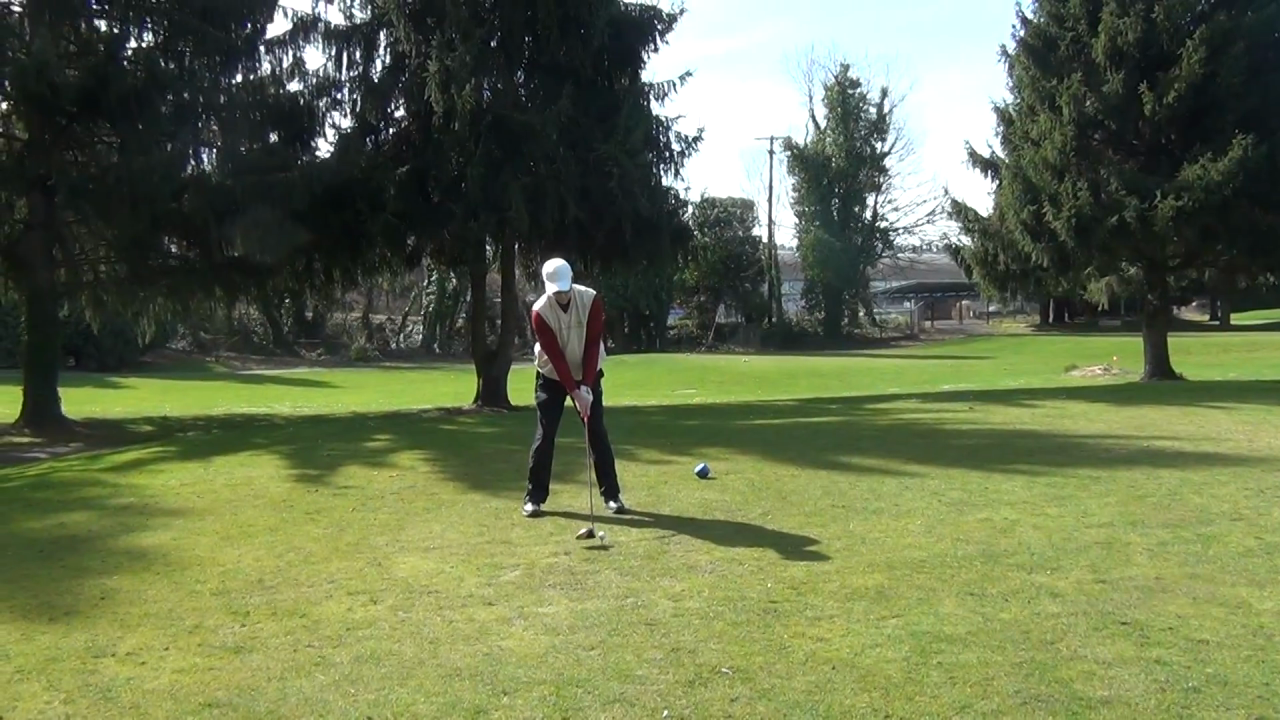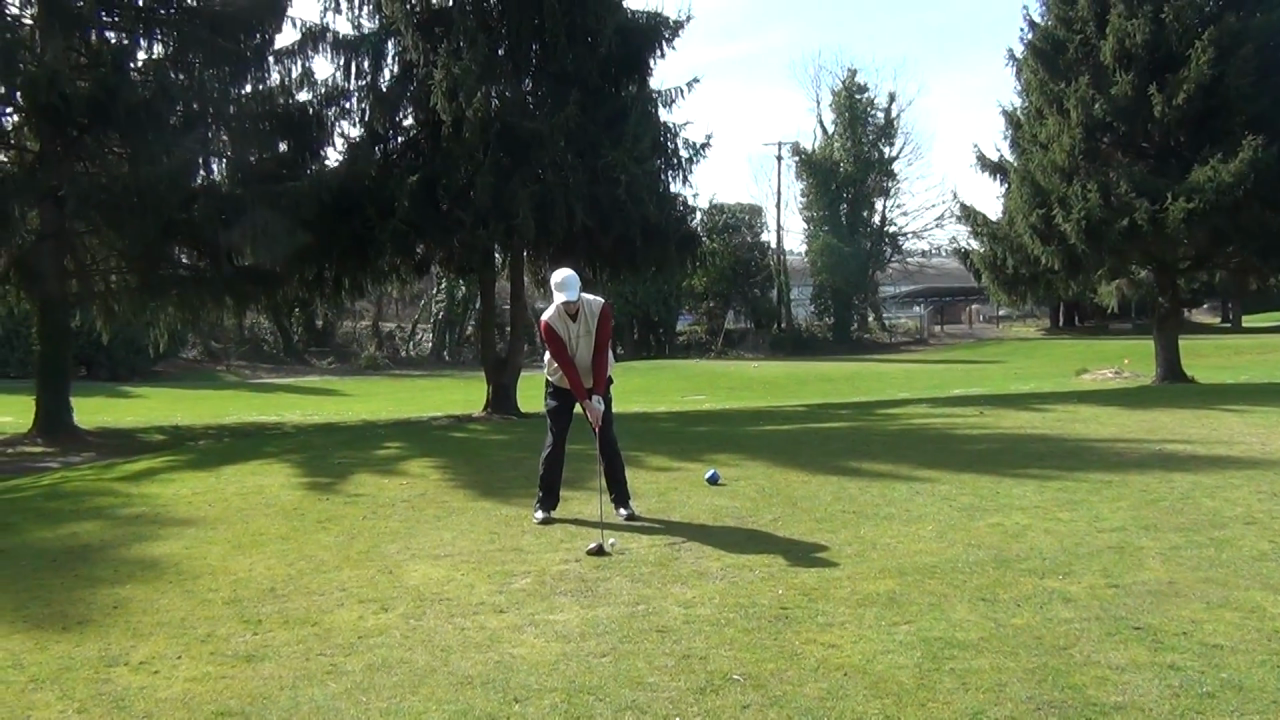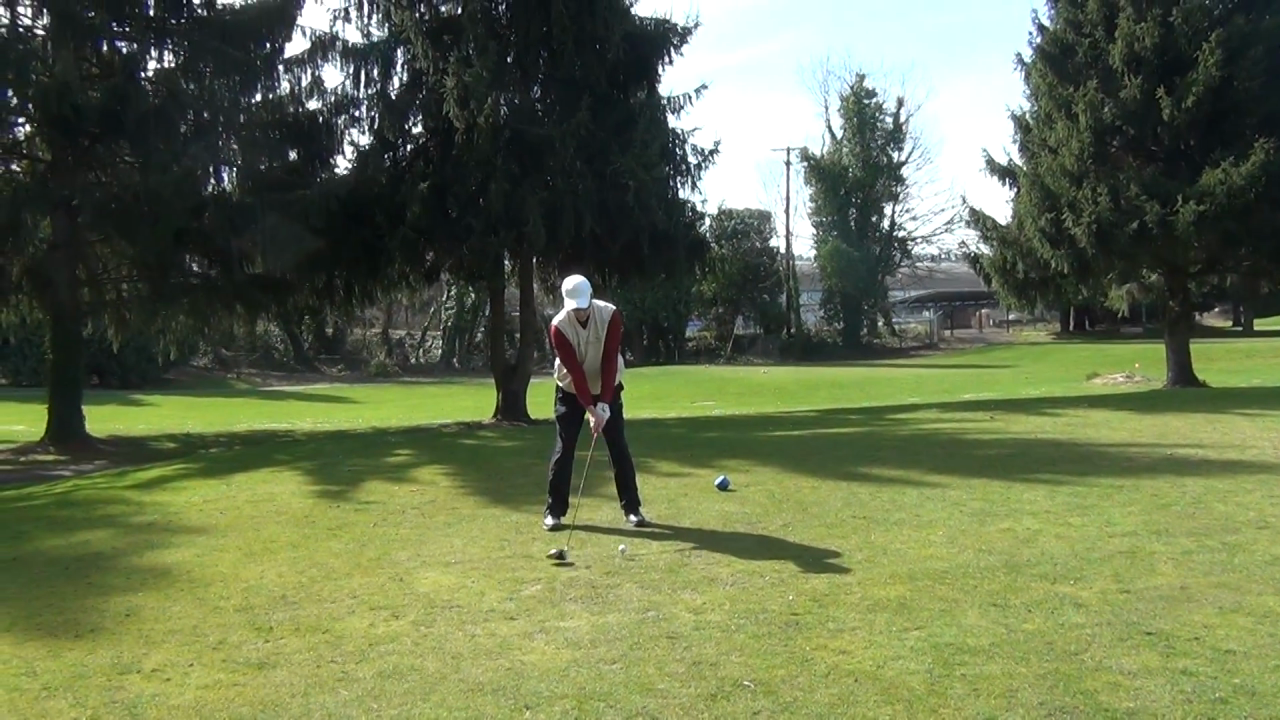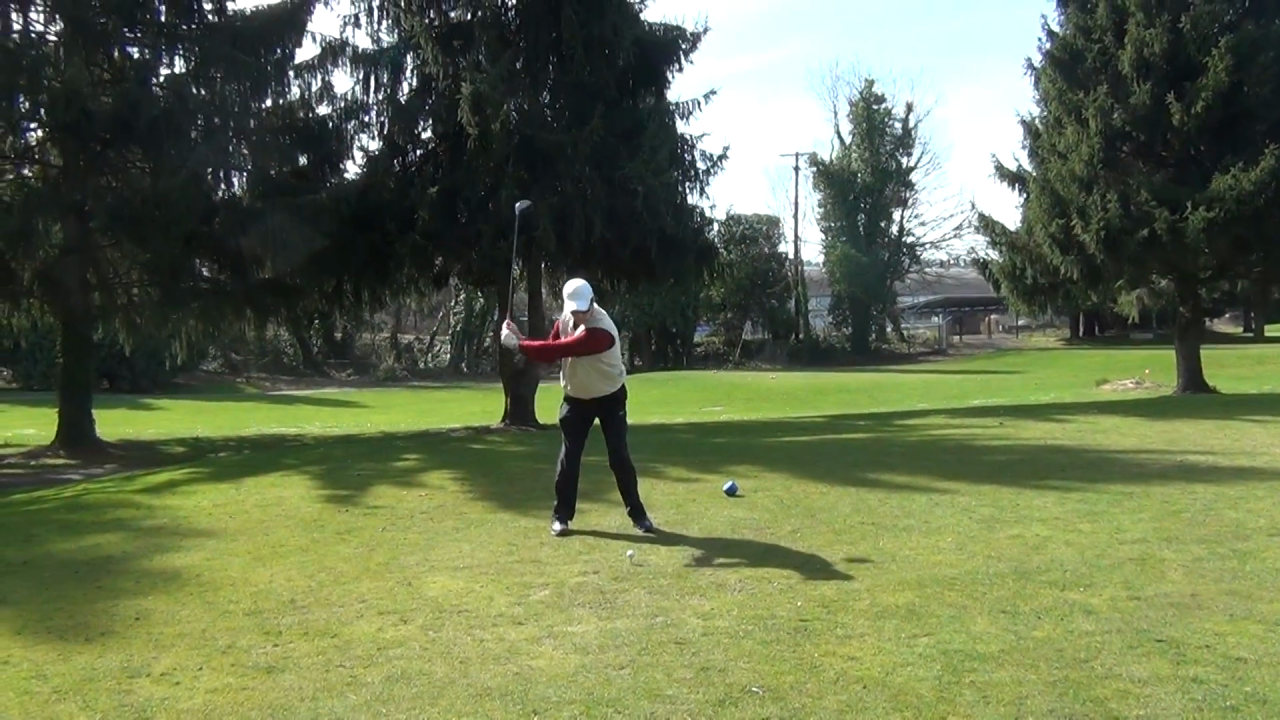
dt=0.5s
person 1, frame 1
left shoulder: (591, 300)
right shoulder: (540, 312)
left elbow: (593, 346)
right elbow: (555, 356)
left wrist: (586, 386)
right wrist: (574, 392)
left hip: (587, 376)
right hip: (552, 377)
left knee: (597, 433)
right knee: (545, 433)
left ankle: (611, 494)
right ankle: (534, 496)
person 1, frame 2
left shoulder: (599, 308)
right shoulder: (548, 321)
left elbow: (600, 354)
right elbow: (566, 365)
left wrist: (597, 396)
right wrist: (585, 402)
left hip: (596, 382)
right hip: (561, 385)
left knee: (607, 440)
right knee: (555, 441)
left ankle: (622, 501)
right ankle: (545, 503)
person 1, frame 3
left shoulder: (610, 315)
right shoulder: (559, 326)
left elbow: (610, 363)
right elbow: (574, 370)
left wrist: (603, 403)
right wrist: (588, 411)
left hip: (606, 390)
right hip: (570, 392)
left knee: (619, 448)
right knee: (564, 449)
left ankle: (631, 507)
right ankle: (554, 510)
person 1, frame 4
left shoulder: (601, 332)
right shoulder: (565, 319)
left elbow: (555, 350)
right elbow: (551, 351)
left wrist: (517, 345)
right wrist: (520, 339)
left hip: (610, 398)
right hip: (576, 398)
left knee: (619, 457)
right knee: (569, 457)
left ankle: (637, 513)
right ankle: (561, 515)
